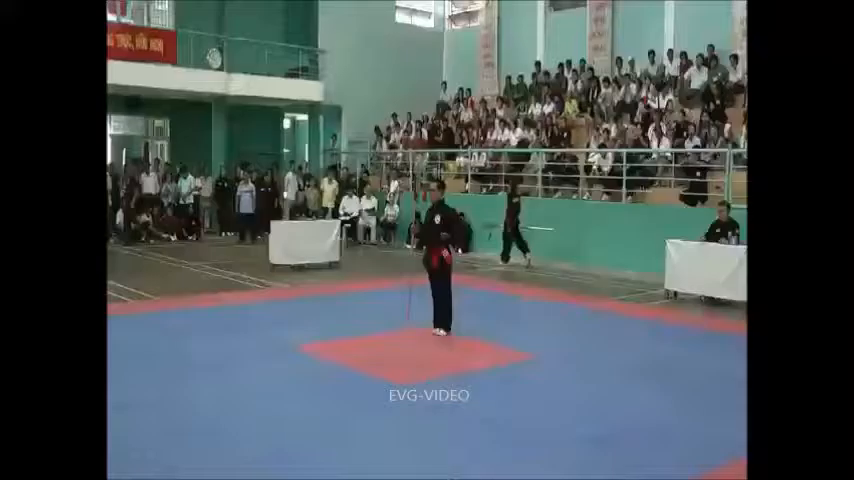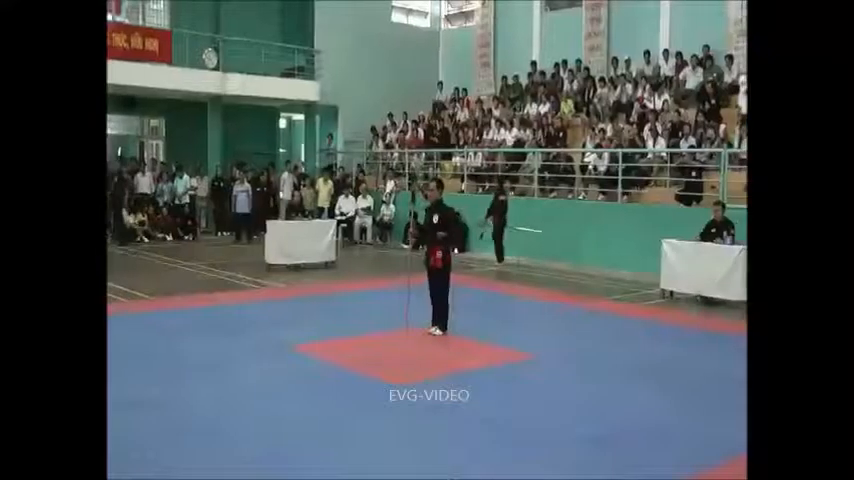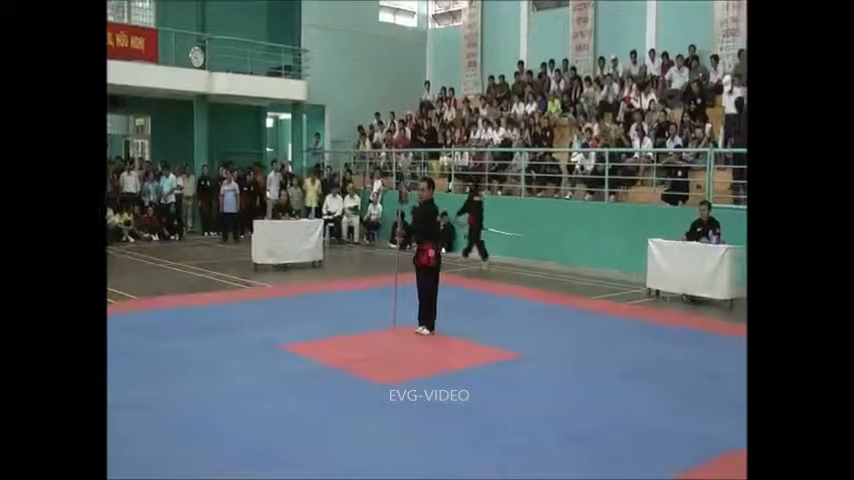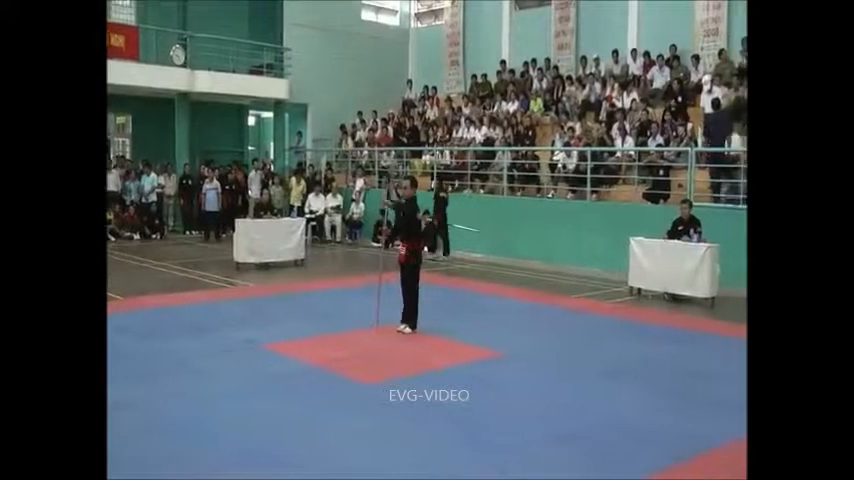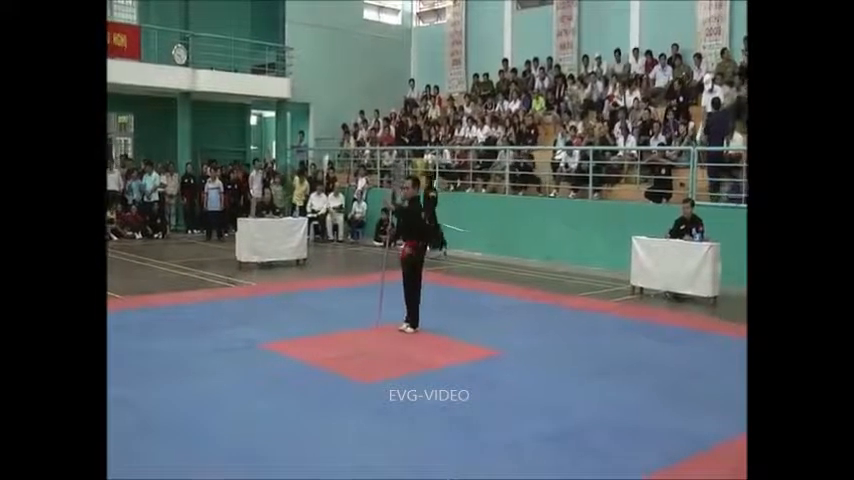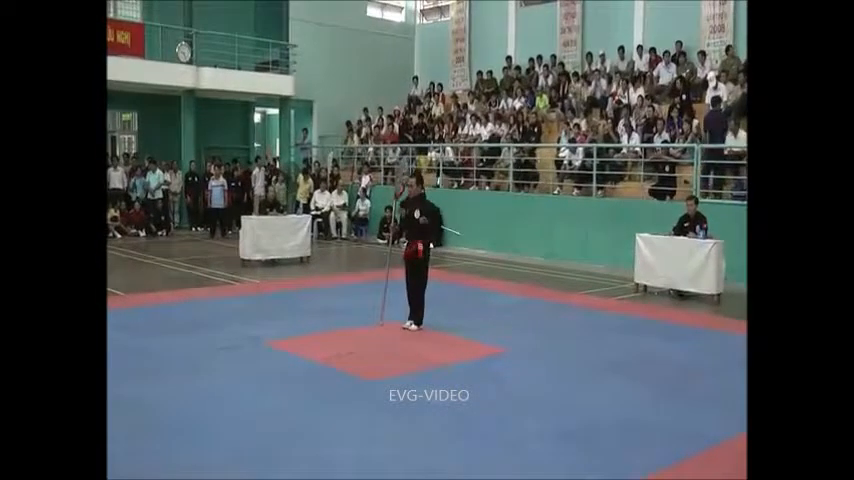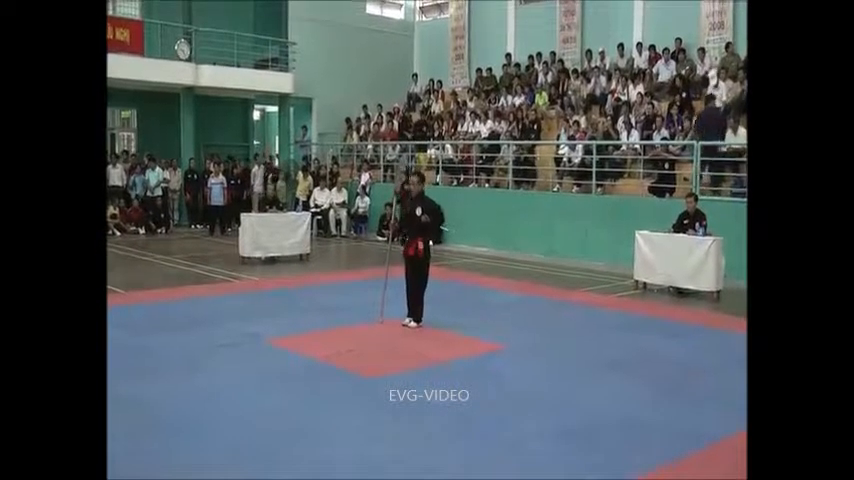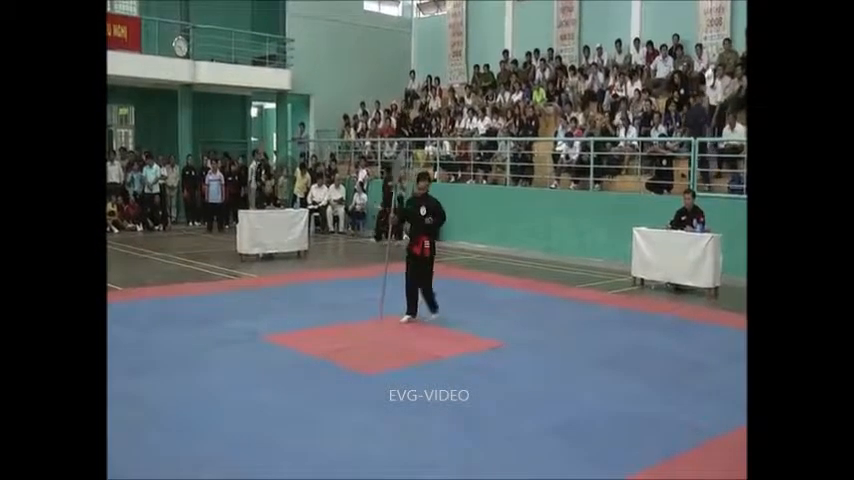
dt=0.3s
person 1, frame 1
left shoulder: (449, 212)
right shoulder: (430, 211)
left elbow: (457, 234)
left wrist: (448, 237)
right wrist: (418, 234)
left hip: (442, 254)
right hip: (431, 253)
left knee: (444, 290)
right knee: (435, 290)
left ankle: (445, 326)
right ankle: (438, 324)
person 1, frame 2
left shoulder: (447, 211)
right shoulder: (429, 210)
left elbow: (455, 235)
left wrist: (445, 235)
right wrist: (417, 234)
left hip: (441, 254)
right hip: (431, 253)
left knee: (441, 290)
right knee: (434, 290)
left ankle: (441, 325)
right ankle: (436, 323)
person 1, frame 3
left shoulder: (431, 209)
right shoulder: (421, 209)
left elbow: (418, 225)
right wrist: (404, 234)
left hip: (431, 252)
right hip: (422, 251)
left knee: (429, 289)
right knee: (422, 289)
left ankle: (428, 325)
right ankle: (423, 322)
person 1, frame 4
left shoulder: (411, 207)
right shoulder: (406, 206)
left wrist: (391, 205)
right wrist: (390, 232)
left hip: (411, 251)
right hip: (408, 249)
left knee: (411, 287)
right knee: (407, 287)
left ankle: (411, 323)
right ankle: (406, 320)
person 1, frame 5
left shoulder: (415, 207)
right shoulder: (408, 207)
left wrist: (394, 208)
right wrist: (394, 233)
left hip: (414, 249)
right hip: (410, 248)
left knee: (413, 286)
right knee: (408, 286)
left ankle: (413, 323)
right ankle: (409, 320)
person 1, frame 6
left shoulder: (427, 206)
right shoulder: (408, 205)
left elbow: (437, 222)
left wrist: (426, 222)
left hip: (421, 248)
right hip: (410, 247)
left knee: (418, 285)
right knee: (410, 284)
left ankle: (417, 321)
right ankle: (412, 317)
person 1, frame 7
left shoulder: (429, 204)
right shoulder: (408, 203)
left elbow: (440, 219)
left wrist: (428, 221)
right wrist: (398, 226)
left hip: (421, 246)
right hip: (410, 245)
left knee: (419, 283)
right knee: (410, 282)
left ankle: (417, 318)
right ankle: (411, 315)
person 1, frame 8
left shoulder: (433, 202)
right shoulder: (410, 202)
left elbow: (441, 218)
right elbow: (405, 217)
left wrist: (433, 222)
right wrist: (396, 219)
left hip: (426, 244)
right hip: (413, 243)
left knee: (424, 279)
right knee: (410, 279)
left ankle: (434, 308)
right ankle: (410, 312)
